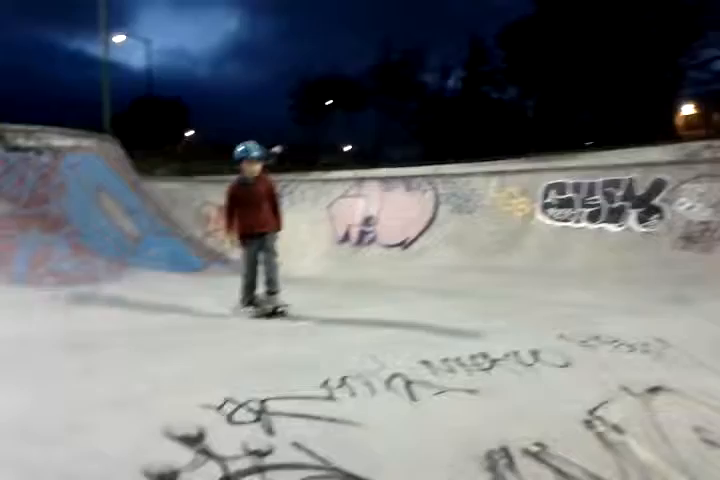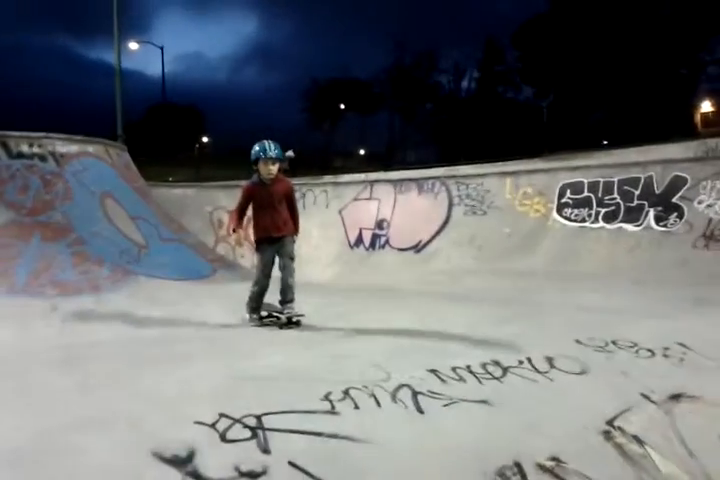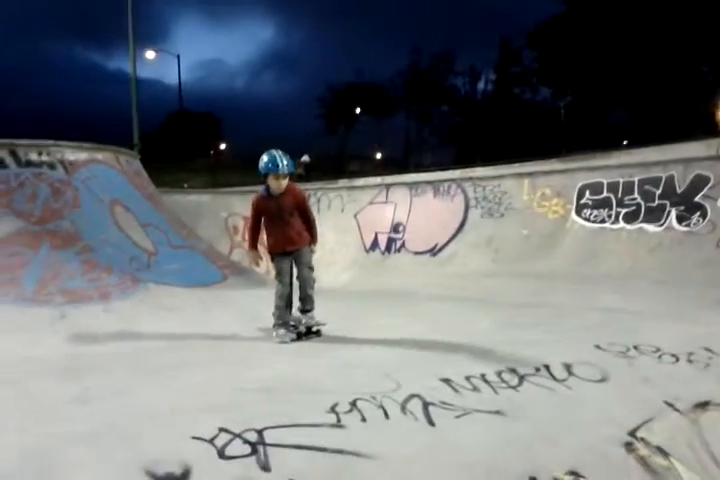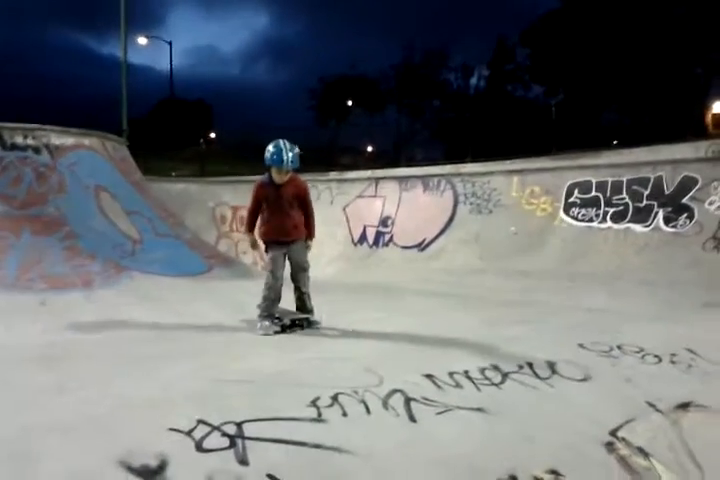
dt=0.5s
person 1, frame 1
left shoulder: (267, 183)
right shoulder: (236, 187)
left elbow: (275, 205)
right elbow: (230, 209)
left wrist: (277, 227)
right wrist: (230, 230)
left hip: (267, 231)
right hip: (247, 233)
left knee: (270, 263)
right knee: (249, 268)
left ankle: (272, 295)
right ankle: (247, 301)
person 1, frame 2
left shoulder: (285, 185)
right shoulder: (251, 188)
left elbow: (293, 208)
right elbow: (240, 209)
left wrist: (295, 231)
right wrist: (236, 228)
left hip: (285, 235)
right hip: (264, 237)
left knee: (287, 270)
right knee: (262, 275)
left ankle: (288, 304)
right ankle: (253, 309)
person 1, frame 3
left shoulder: (296, 194)
right shoulder: (260, 201)
left elbow: (308, 217)
right elbow: (254, 225)
left wrist: (313, 240)
right wrist: (253, 249)
left hip: (301, 244)
right hip: (278, 250)
left knee: (306, 279)
right knee: (283, 286)
left ankle: (307, 311)
right ankle: (281, 325)
person 1, frame 4
left shoulder: (299, 185)
right shoulder: (261, 187)
left elbow: (308, 211)
right elbow: (253, 210)
left wrist: (310, 236)
right wrist: (250, 233)
left hip: (297, 239)
right hip: (273, 240)
left knee: (301, 277)
right knee: (274, 278)
left ankle: (305, 313)
right ankle: (266, 318)
